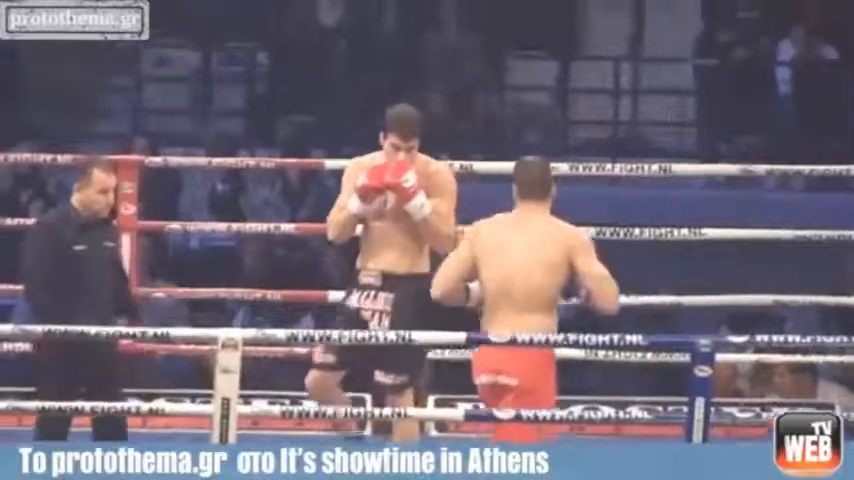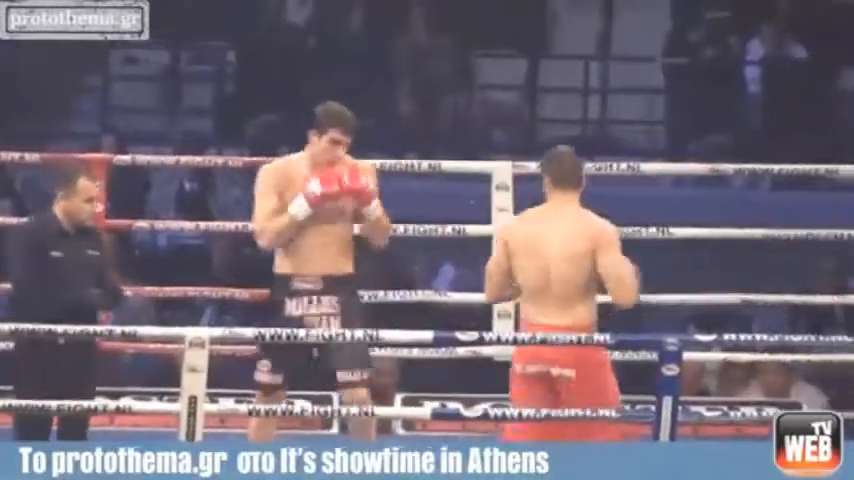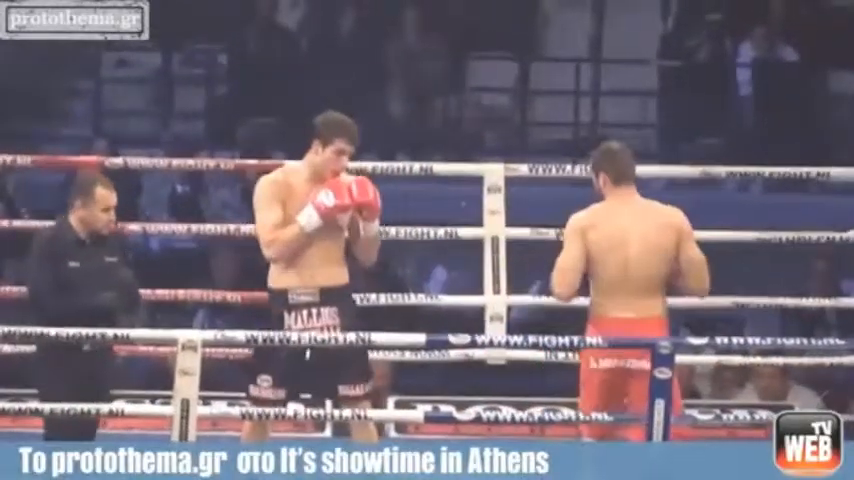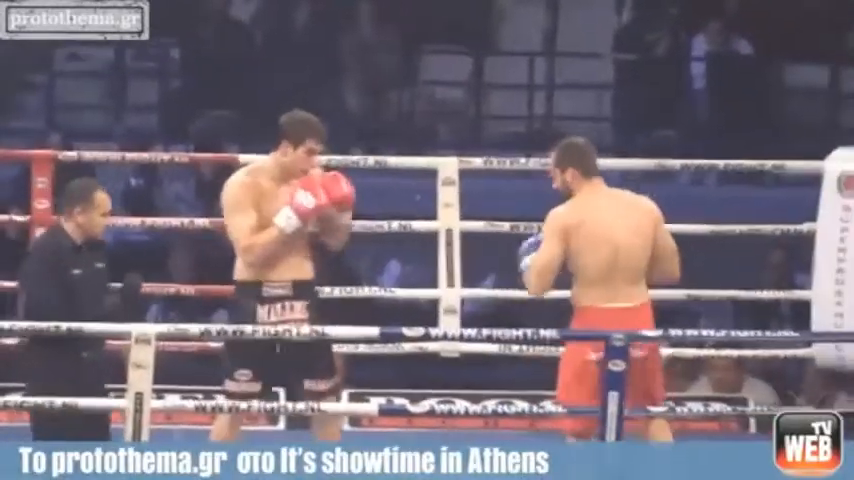
dt=0.4s
person 1, frame 1
left shoulder: (436, 175)
right shoulder: (360, 169)
left elbow: (445, 242)
right elbow: (335, 233)
left wrist: (414, 199)
right wrist: (359, 200)
left hip: (407, 287)
right hip: (365, 283)
left knee: (398, 396)
right knee: (318, 382)
person 1, frame 2
left shoulder: (360, 173)
right shoulder: (276, 173)
left elbow: (380, 238)
right elbow: (265, 237)
left wrist: (369, 203)
right wrist: (305, 203)
left hip: (338, 290)
right hip: (290, 289)
left knee: (357, 396)
right knee: (267, 396)
person 1, frame 3
left shoulder: (350, 187)
right shoulder: (274, 185)
left elbow: (367, 257)
right elbow: (272, 248)
left wrist: (371, 219)
right wrist: (316, 212)
left hip: (336, 302)
right hip: (287, 304)
left knee: (359, 410)
person 1, frame 4
left shoulder: (316, 180)
right shoulder: (242, 185)
left elbow: (334, 242)
right elbow: (249, 252)
left wrist: (342, 211)
right wrist: (293, 215)
left hip: (301, 296)
right hip: (255, 298)
left knee: (324, 403)
right knee: (235, 404)
person 2, frame 1
left shoulder: (481, 231)
right shoulder: (569, 238)
left elbow: (440, 290)
right elbow: (609, 302)
right wrist: (587, 291)
left hip: (488, 356)
right hip: (532, 358)
left knee: (509, 441)
person 2, frame 2
left shoulder: (514, 227)
right shoulder: (598, 229)
left elbow: (492, 293)
right elbow: (626, 296)
right wrist: (629, 273)
left hip: (530, 346)
right hip: (579, 347)
left knee: (525, 444)
right knee: (604, 440)
person 2, frame 3
left shoulder: (583, 222)
right shoulder: (672, 220)
left elbow: (563, 289)
right elbow: (700, 285)
left hip: (603, 336)
right hip: (651, 337)
left knee: (596, 435)
person 2, frame 4
left shoulder: (564, 217)
right shoulder: (647, 207)
left elbow: (538, 284)
right elbow: (671, 272)
left wrist: (528, 261)
left hip: (593, 327)
right hip: (639, 323)
left knee: (578, 429)
right knee: (652, 415)
person 3, frame 1
left shoulder: (106, 229)
right shoulder: (49, 229)
right elbow: (36, 289)
left wrist: (131, 316)
right wrist: (71, 326)
left hip: (102, 340)
right hip: (61, 344)
left knee: (112, 418)
right knee: (54, 421)
person 3, frame 2
left shoulder: (92, 238)
right shoulder: (30, 235)
left elbow: (108, 289)
right elbow: (27, 296)
left wrist: (109, 294)
right wrist: (80, 299)
left hip: (81, 347)
right hip: (39, 348)
left knee: (76, 428)
right knee: (32, 428)
person 3, frame 3
left shoulder: (111, 244)
right shoulder: (48, 244)
left elbow: (129, 300)
right elbow: (44, 305)
left wrist: (124, 292)
right wrist: (96, 303)
left hip: (98, 354)
right hip: (60, 355)
left knee: (83, 433)
right knee: (62, 434)
person 3, frame 4
left shoulder: (94, 248)
right shoulder: (44, 253)
right elbow: (45, 316)
left wrist: (123, 298)
right wrist: (103, 311)
left hip: (87, 361)
right hip: (53, 365)
left knee: (95, 439)
right knee: (56, 440)
